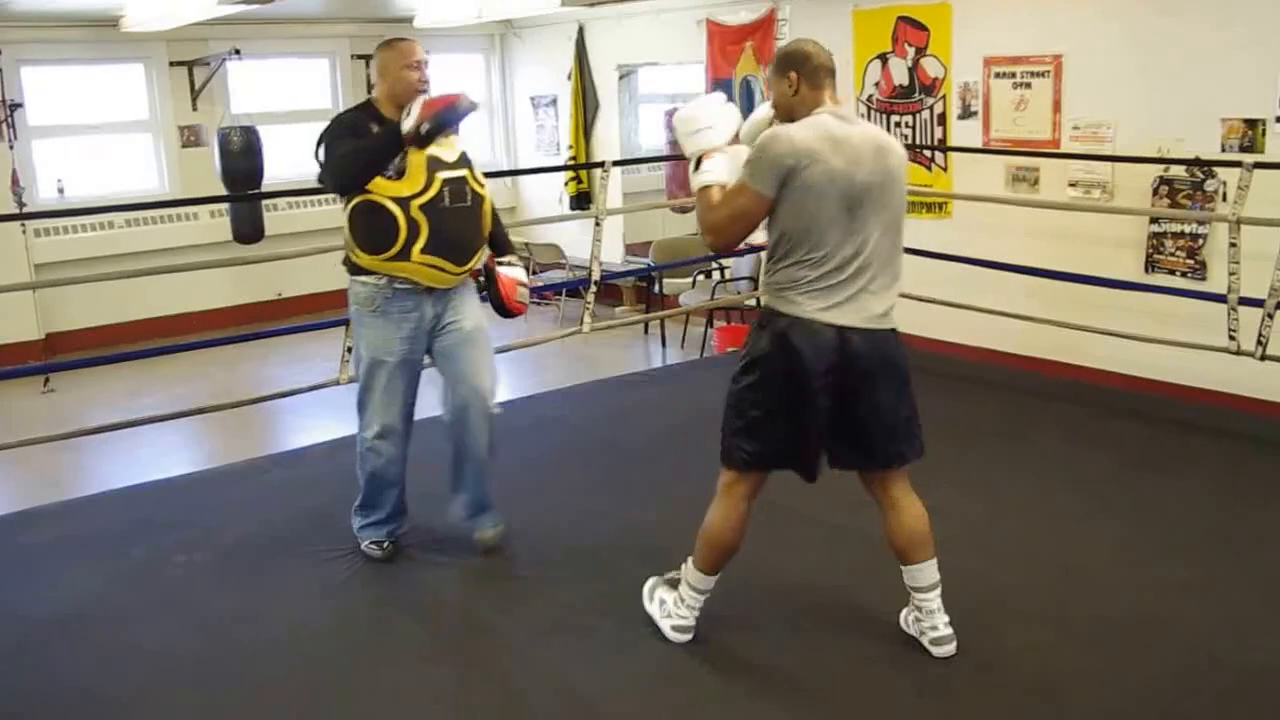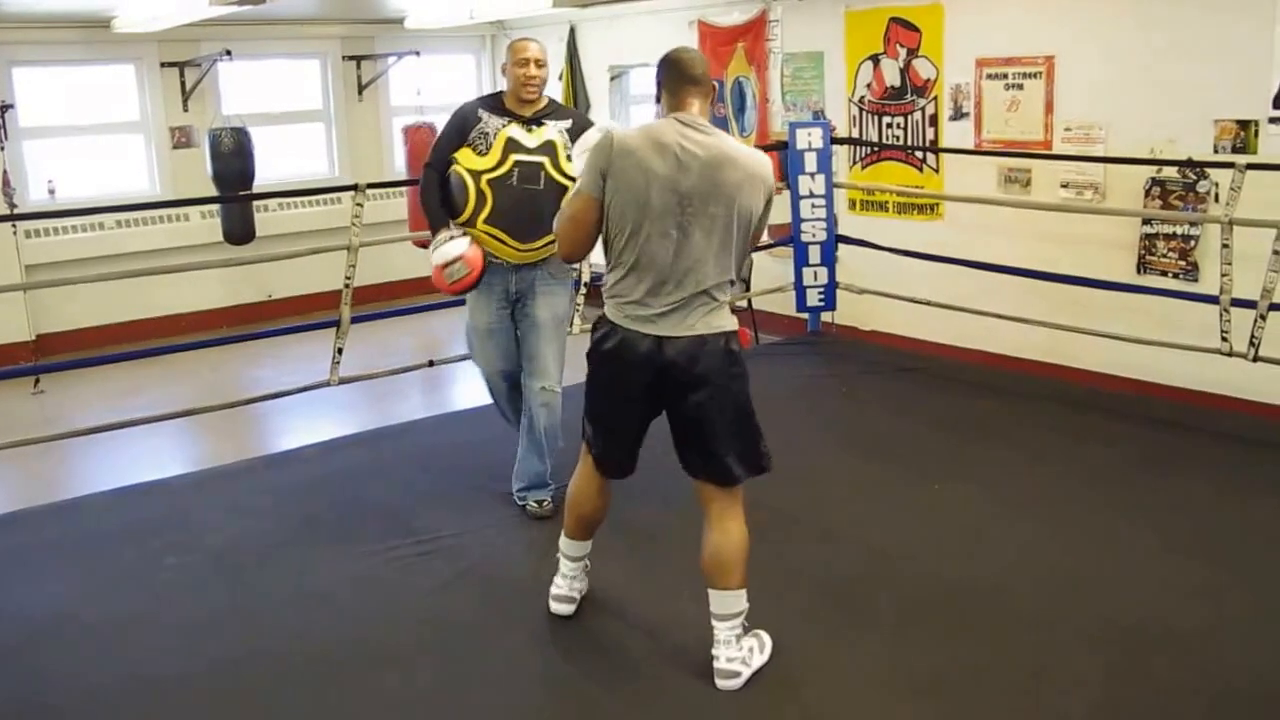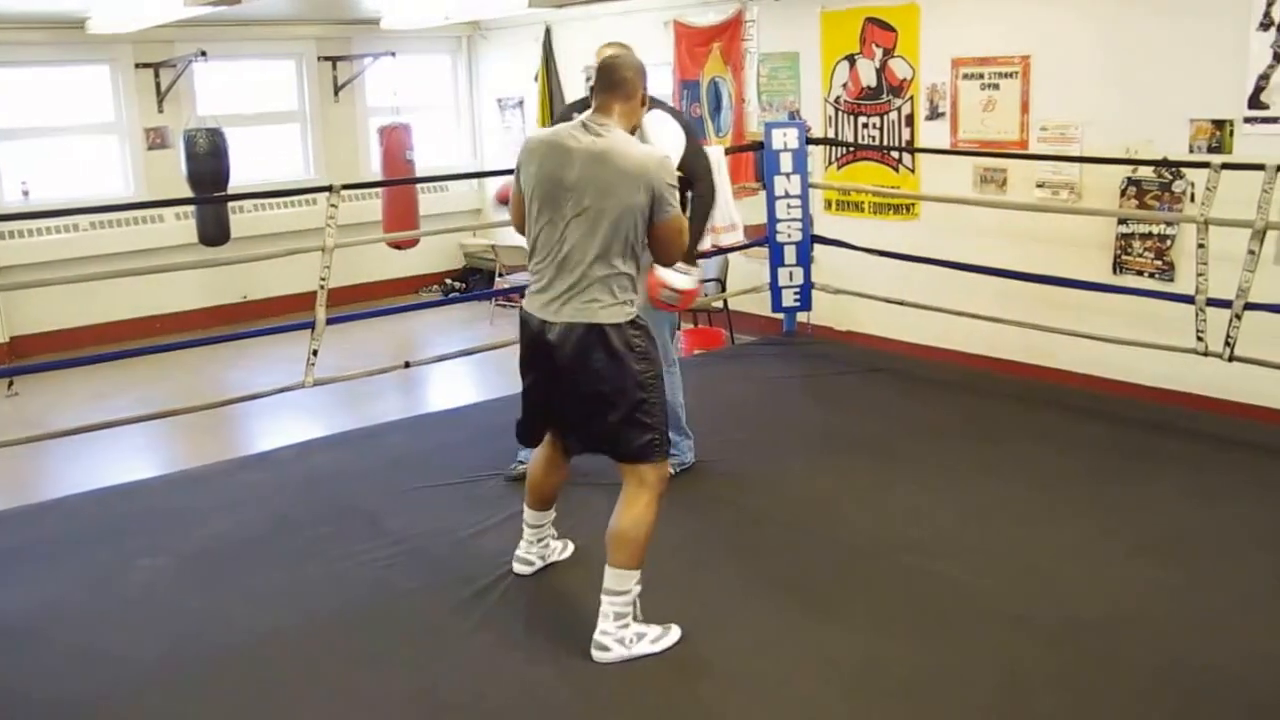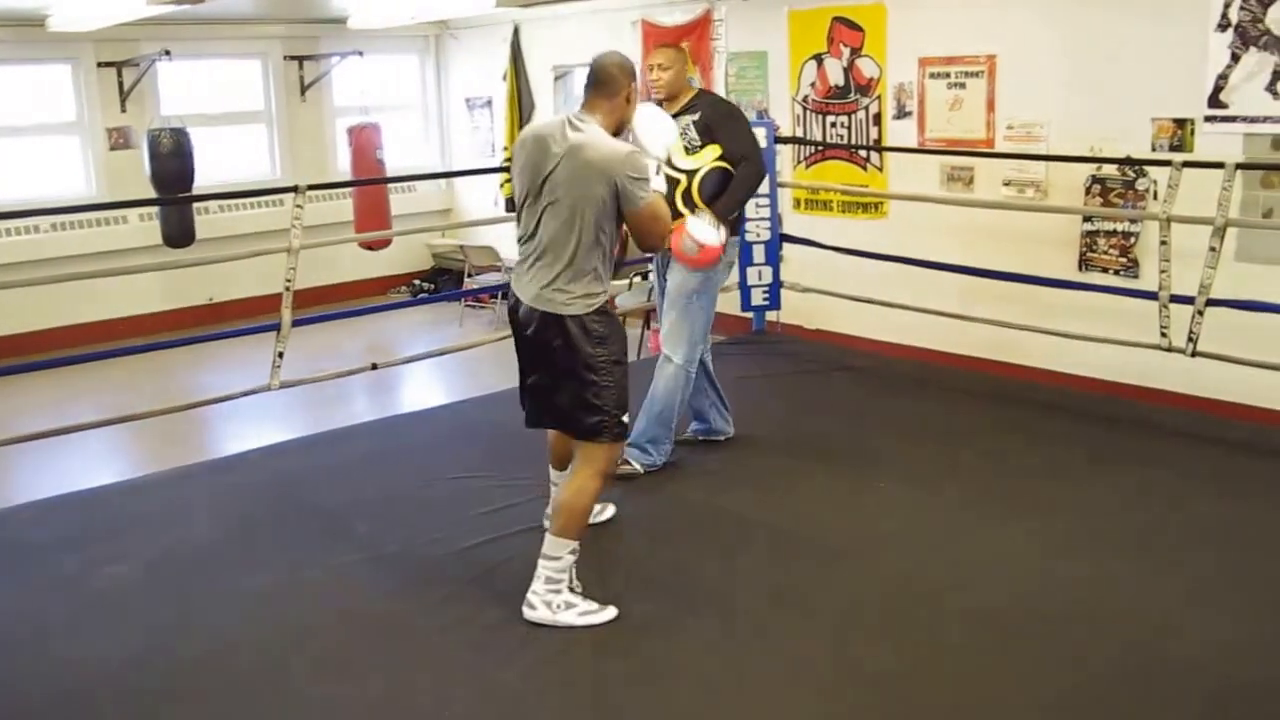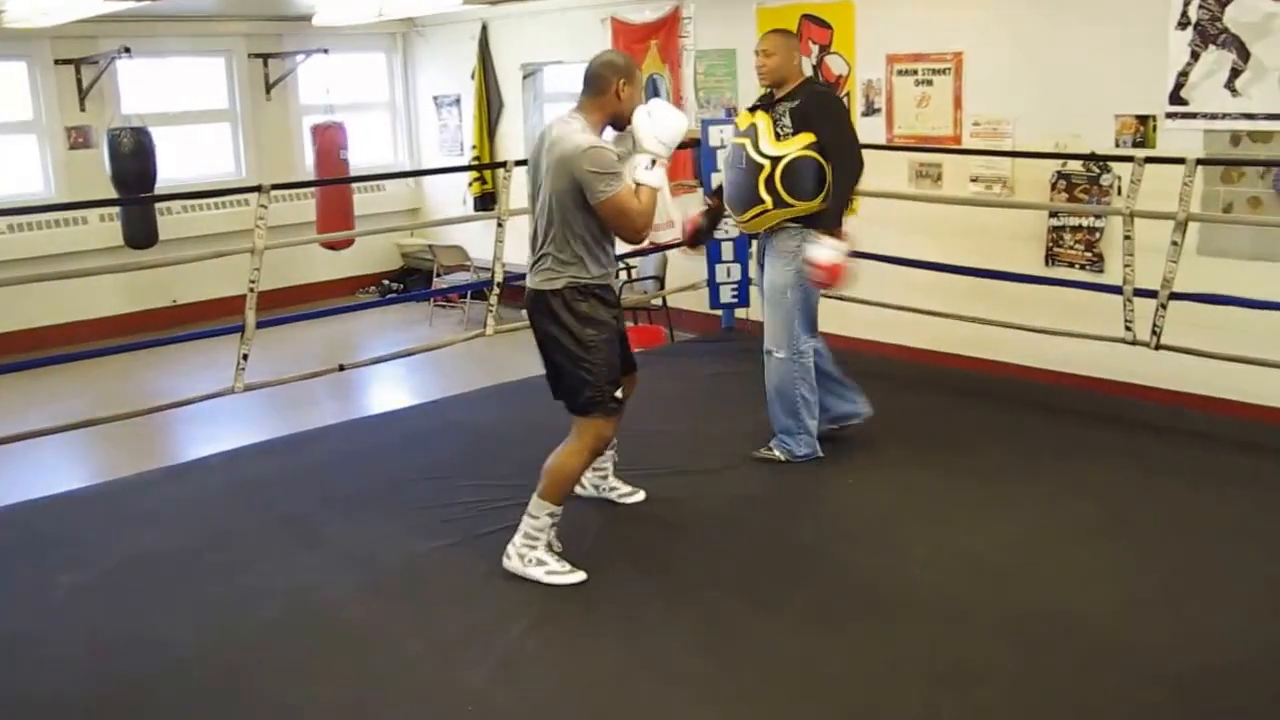
dt=1s
person 1, frame 1
left shoulder: (784, 143)
right shoulder: (889, 147)
left elbow: (721, 234)
left wrist: (709, 163)
left hip: (797, 333)
right hip: (874, 338)
left knee: (739, 481)
right knee: (890, 481)
left ankle: (684, 608)
right ankle: (931, 617)
person 1, frame 2
left shoulder: (615, 148)
right shoulder: (755, 167)
left elbow: (569, 247)
left wrist: (582, 187)
left hip: (624, 338)
right hip: (706, 346)
left knee: (595, 463)
right knee: (723, 498)
left ankle: (568, 582)
right ankle: (730, 648)
person 1, frame 3
left shoulder: (536, 146)
right shoulder: (649, 164)
right elbow: (671, 252)
left hip: (539, 320)
right hip: (604, 331)
left knee: (555, 438)
right knee: (647, 475)
left ankle: (534, 546)
right ankle: (615, 626)
person 1, frame 4
left shoulder: (531, 138)
right shoulder: (622, 159)
right elbow: (653, 239)
right wrist: (653, 171)
left hip: (526, 301)
right hip: (576, 315)
left knee: (567, 413)
right knee: (598, 453)
left ankle: (567, 504)
right ankle: (550, 590)
person 1, frame 5
left shoulder: (558, 130)
right shoulder: (590, 152)
right elbow: (635, 228)
left wrist: (640, 161)
right wrist: (652, 161)
left hip: (584, 286)
right hip: (569, 296)
left knee: (621, 380)
right knee: (596, 427)
left ankle: (597, 477)
right ankle: (528, 546)
person 2, frame 1
left shoulder: (442, 122)
right shoulder: (352, 127)
left elbow: (475, 192)
right elbow: (337, 176)
left wrist: (503, 254)
right wrist: (404, 134)
left hip: (455, 292)
right hip: (387, 299)
left knee: (475, 401)
right knee: (384, 422)
left ankle: (475, 509)
right ankle: (377, 522)
person 2, frame 2
left shoulder: (572, 124)
right shoulder: (472, 116)
right elbow: (433, 173)
right wrist: (442, 230)
left hip: (548, 271)
right hip: (488, 268)
left knee: (544, 381)
right knee: (496, 368)
left ankle: (533, 483)
right ankle: (528, 440)
person 2, frame 3
left shoulder: (665, 120)
right shoulder: (574, 116)
left elbow: (702, 186)
left wrist: (685, 253)
left knee: (656, 358)
left ankle: (677, 449)
person 2, frame 4
left shoulder: (714, 112)
left elbow: (752, 168)
left wrist: (719, 216)
right hip: (666, 246)
left knee: (677, 349)
right knee: (687, 343)
left ankle: (647, 449)
right ankle: (713, 422)
person 2, frame 5
left shoulder: (819, 100)
right shoulder: (763, 106)
left elbow: (849, 161)
right elbow: (747, 167)
left wrist: (830, 226)
left hip: (801, 234)
right hip: (771, 233)
left knee: (787, 341)
right knee: (787, 334)
left ankle: (796, 441)
right ankle: (843, 406)
